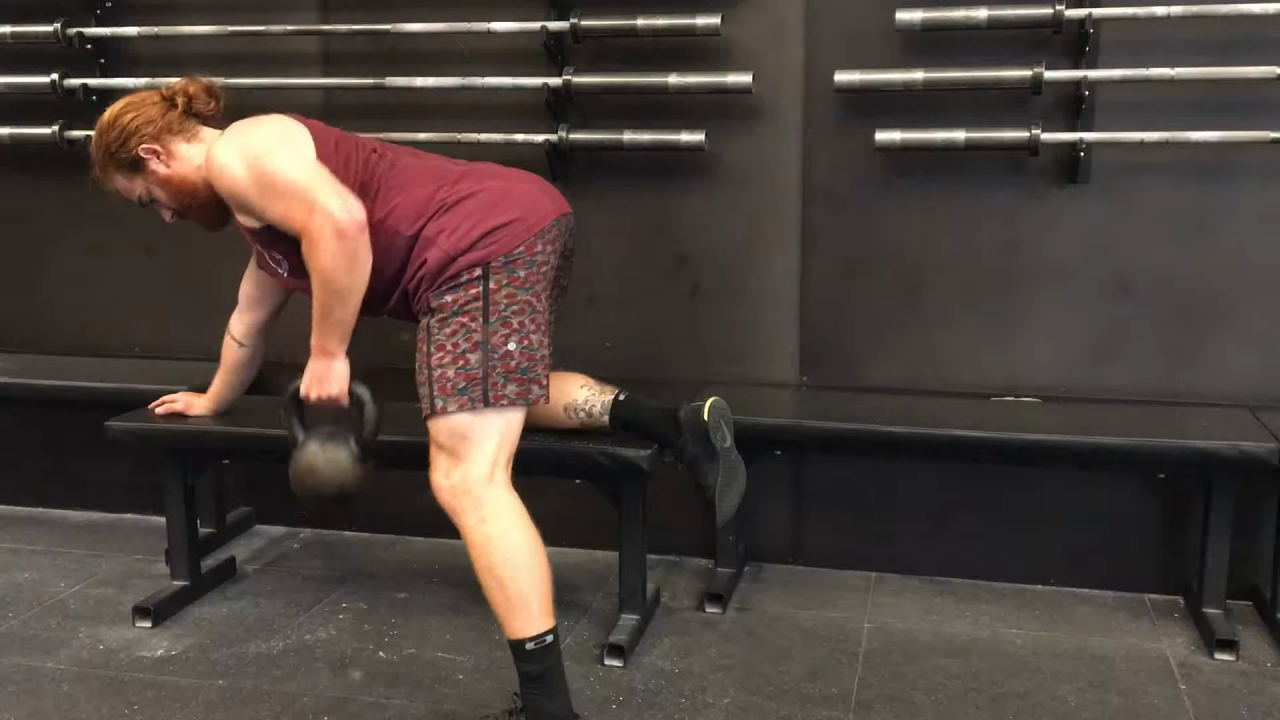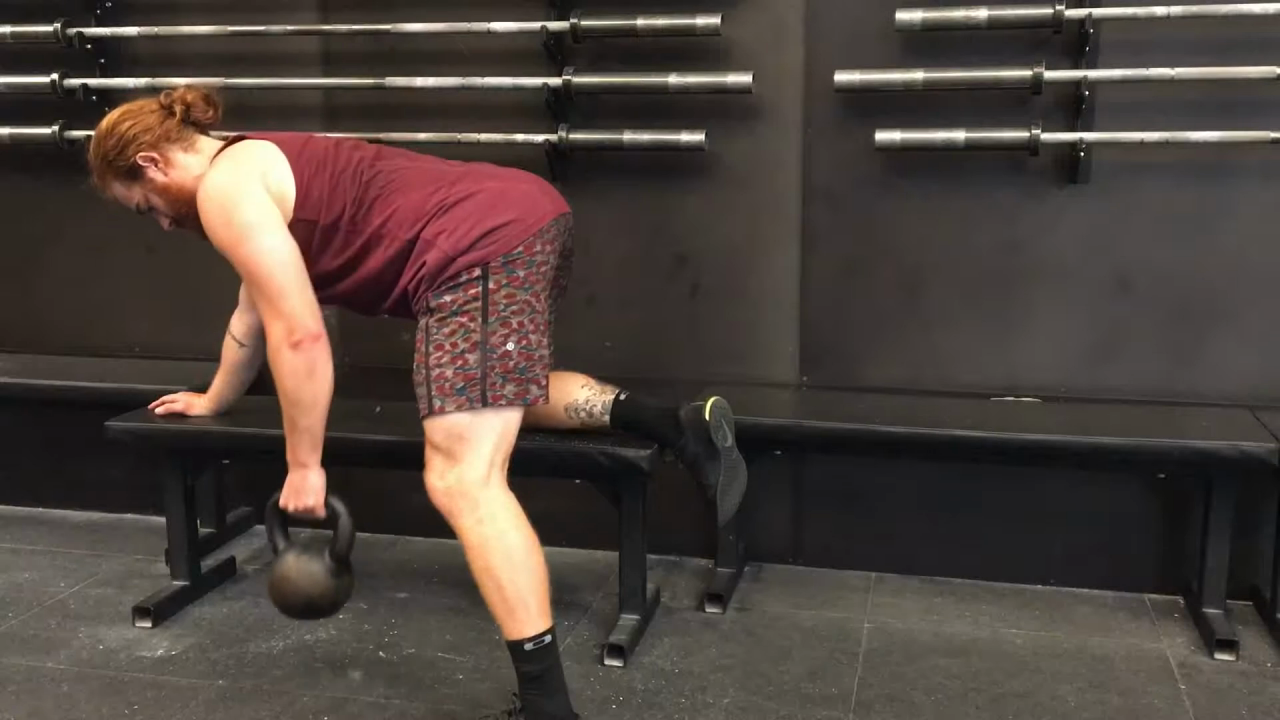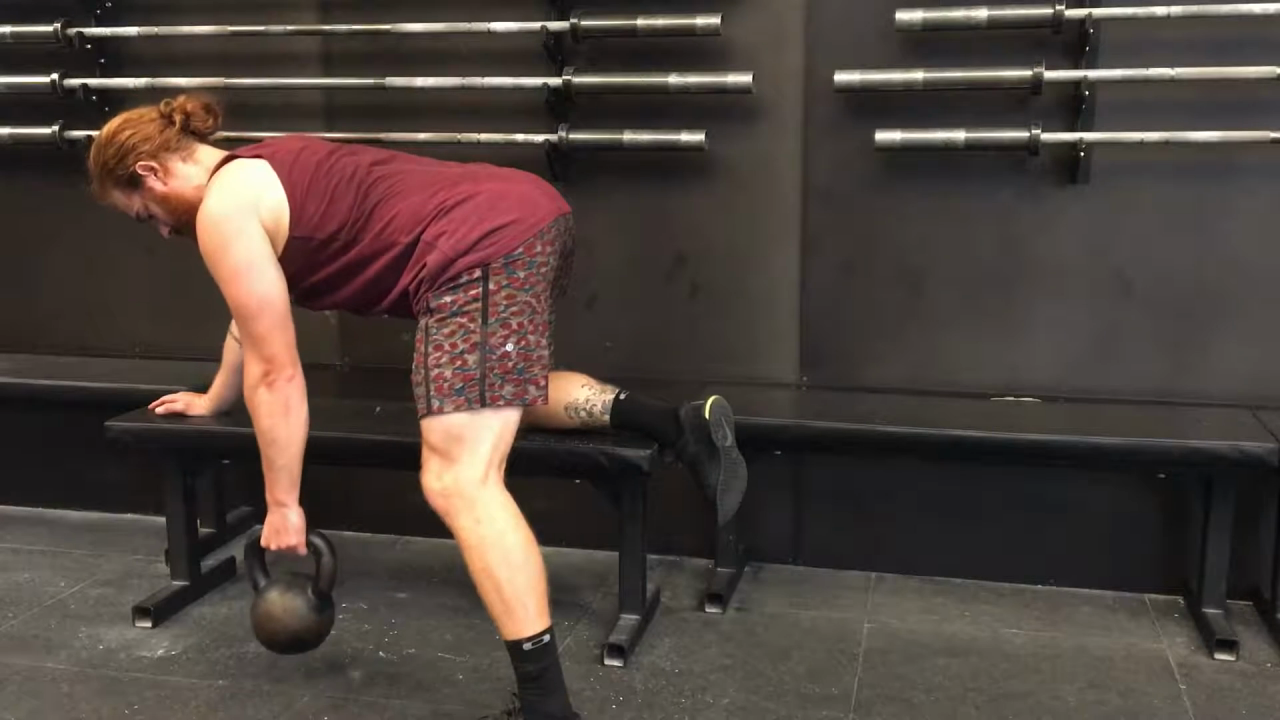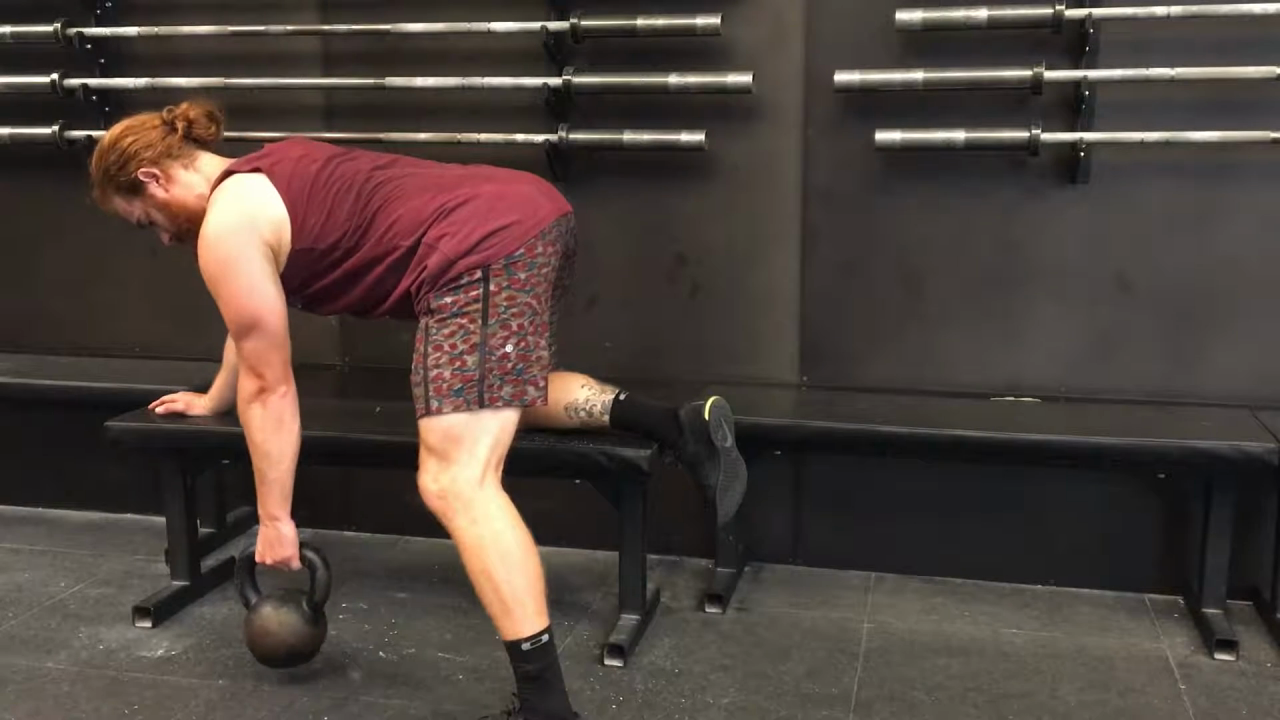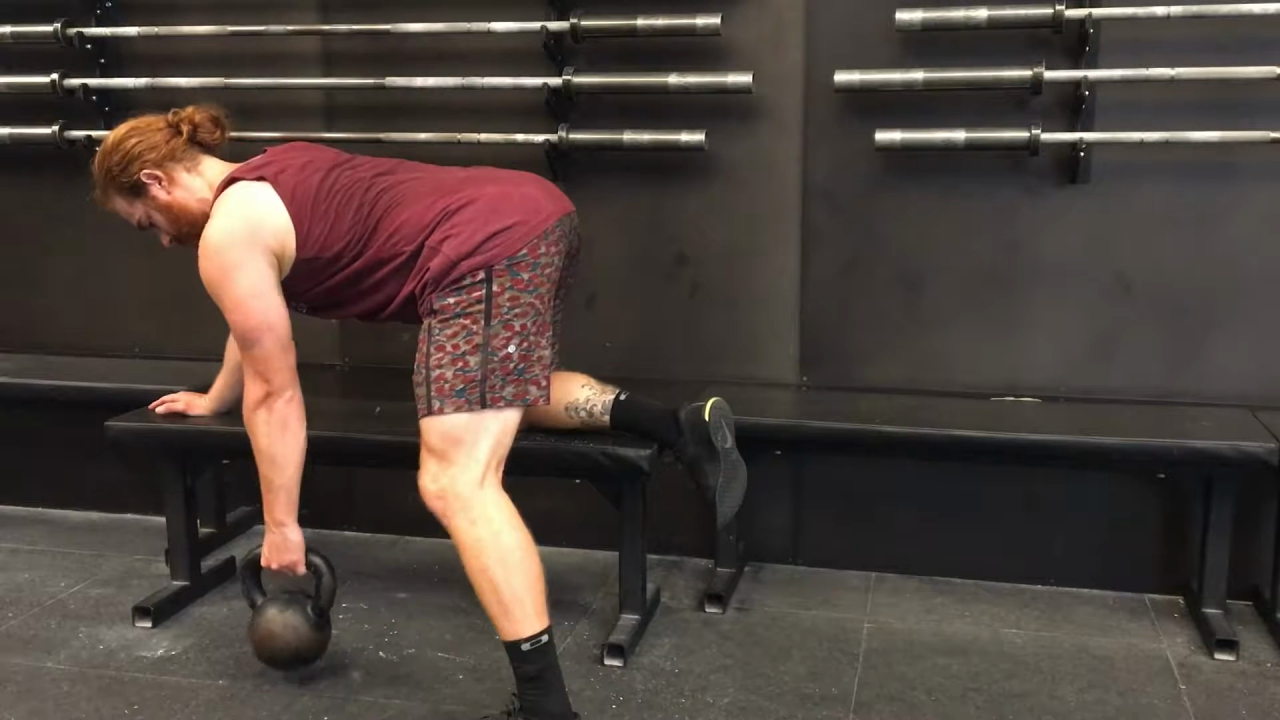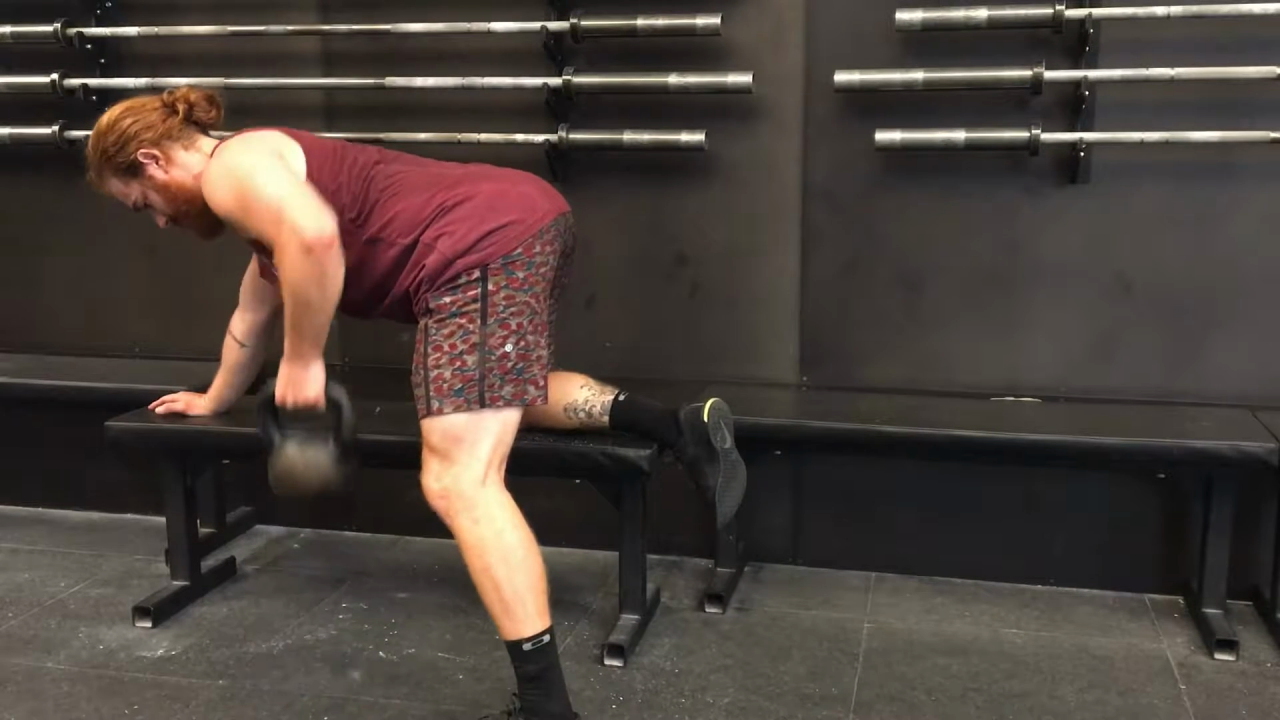
dt=0.4s
person 1, frame 1
left shoulder: (238, 156)
right shoulder: (258, 183)
left elbow: (341, 220)
right elbow: (251, 314)
left wrist: (328, 356)
right wrist: (212, 400)
left hip: (484, 245)
right hip: (525, 214)
left knee: (468, 482)
right knee: (499, 390)
right ankle: (680, 426)
person 1, frame 2
left shoulder: (225, 189)
right shoulder: (261, 169)
left elbow: (300, 335)
right elbow: (255, 316)
left wrist: (304, 469)
right wrist: (212, 401)
left hip: (482, 247)
right hip: (525, 213)
left knee: (462, 483)
right knee: (498, 391)
right ankle: (682, 426)
person 1, frame 3
left shoulder: (224, 210)
right shoulder: (262, 172)
left elbow: (276, 371)
right elbow: (256, 322)
left wrist: (282, 506)
right wrist: (212, 400)
left hip: (481, 249)
right hip: (527, 210)
left knee: (460, 484)
right knee: (500, 392)
right ankle: (681, 424)
person 1, frame 4
left shoulder: (228, 227)
right shoulder: (264, 178)
left elbow: (269, 386)
right elbow: (255, 332)
left wrist: (275, 522)
right wrist: (212, 401)
left hip: (483, 249)
right hip: (529, 209)
left knee: (457, 484)
right knee: (497, 391)
right ankle: (682, 426)
person 1, frame 5
left shoulder: (229, 234)
right shoulder: (268, 180)
left elbow: (274, 392)
right elbow: (258, 328)
left wrist: (280, 527)
right wrist: (213, 400)
left hip: (487, 251)
right hip: (531, 211)
left knee: (457, 485)
right knee: (502, 393)
right ankle: (682, 426)
person 1, frame 6
left shoulder: (230, 171)
right shoulder: (263, 167)
left elbow: (316, 236)
right elbow: (256, 311)
left wrist: (302, 362)
right wrist: (214, 399)
left hip: (483, 247)
right hip: (526, 214)
left knee: (460, 485)
right knee: (498, 393)
right ankle: (682, 427)
